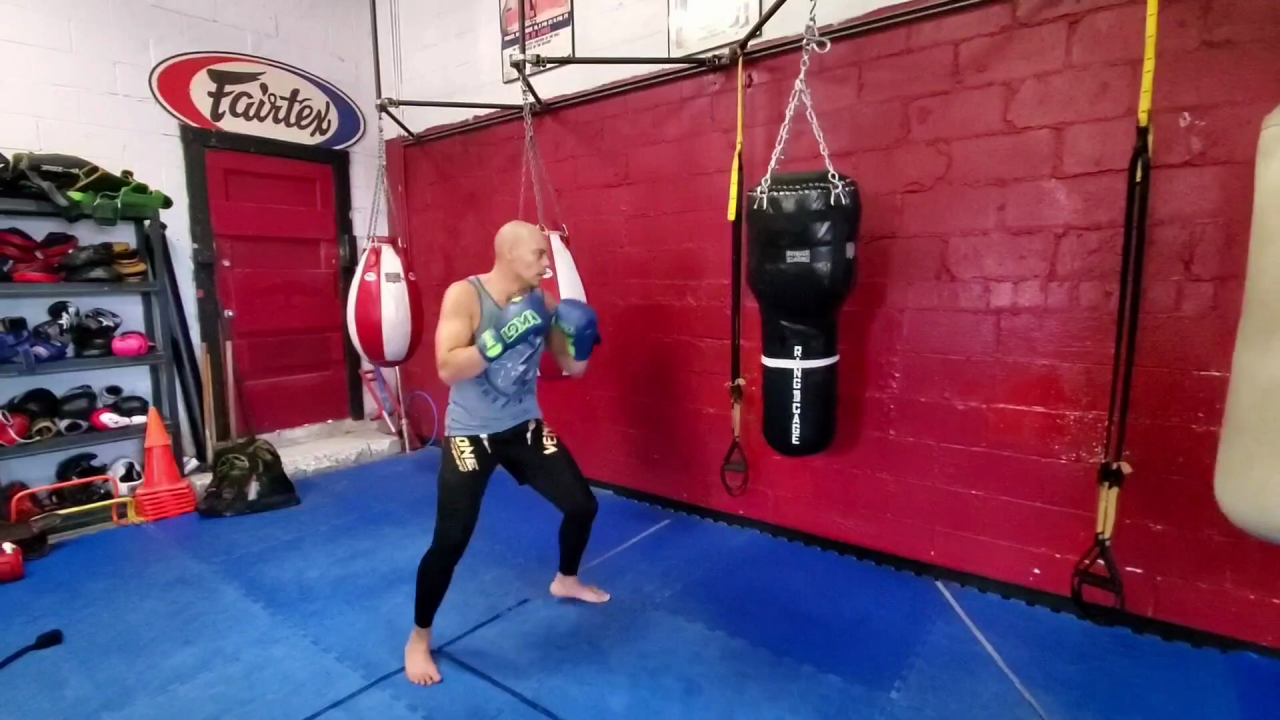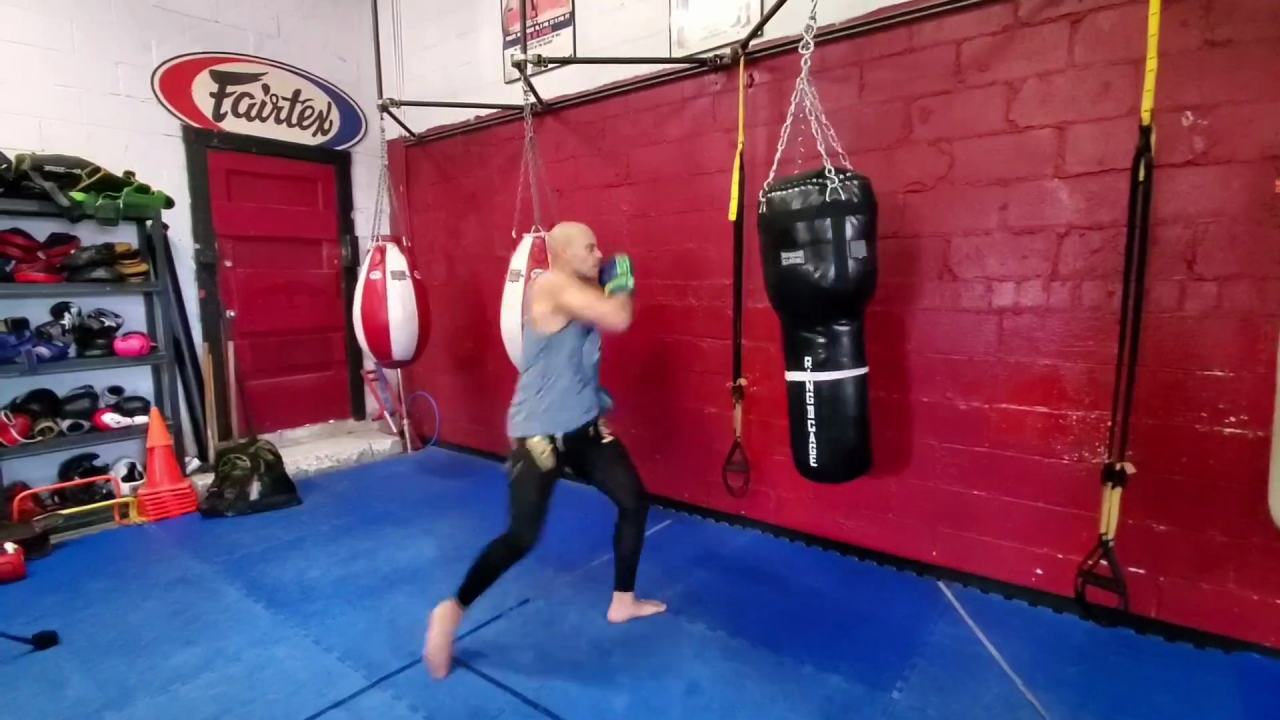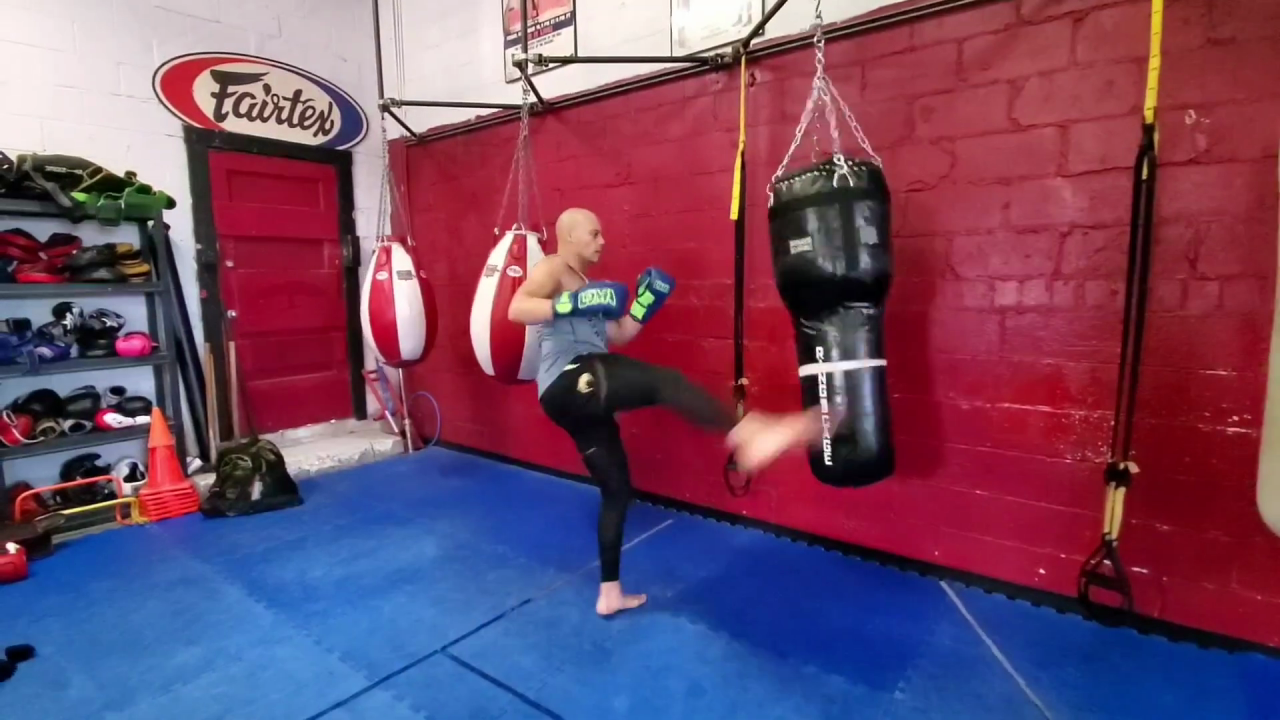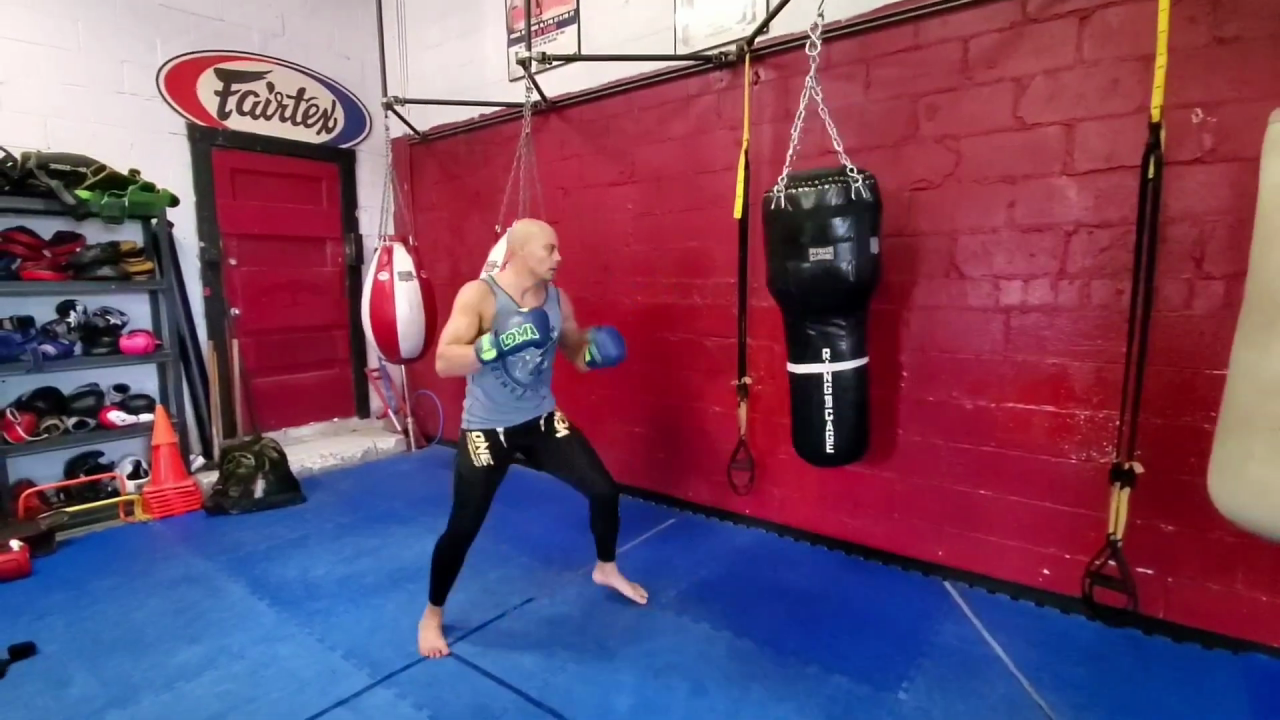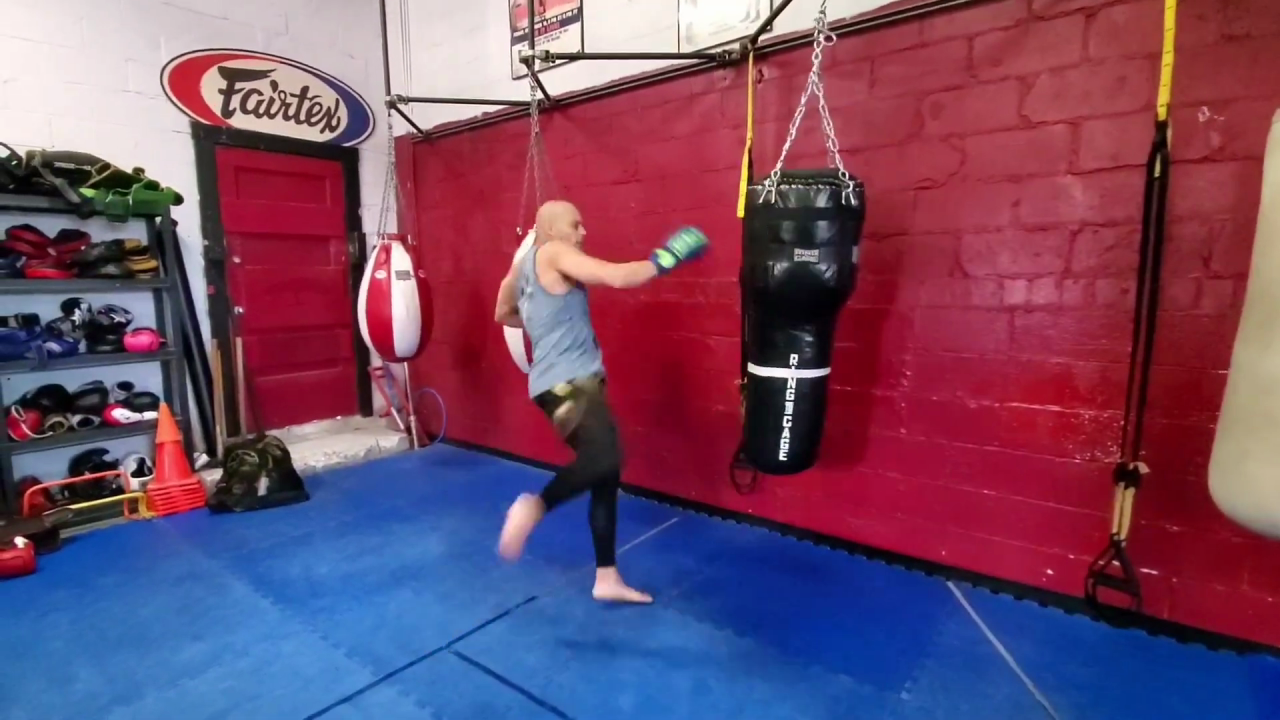
dt=0.5s
person 1, frame 1
left shoulder: (541, 302)
right shoulder: (464, 295)
left elbow: (573, 366)
right elbow: (449, 370)
left wrist: (579, 339)
right wrist: (501, 337)
left hip: (526, 428)
right hip: (472, 435)
left knee: (582, 504)
right knee: (451, 540)
left ankle: (567, 580)
right ankle: (419, 638)
person 1, frame 2
left shoulder: (576, 288)
right shoulder: (552, 285)
right elbow: (615, 318)
left wrist: (590, 388)
right wrist: (620, 283)
left hip: (585, 423)
right hip: (540, 432)
left knee: (635, 500)
right knee: (521, 539)
left ankle: (624, 600)
right ankle: (450, 613)
person 1, frame 3
left shoulder: (581, 278)
right shoulder: (553, 269)
left elbow: (616, 336)
right elbow: (518, 309)
left wrist: (644, 303)
right wrist: (577, 302)
left hip: (577, 397)
right hip: (572, 380)
left knee: (617, 488)
right knee: (662, 380)
left ankle: (611, 592)
right ankle: (746, 436)
person 1, frame 4
left shoulder: (556, 297)
right shoulder: (478, 295)
left elbow: (578, 357)
right elbow: (445, 362)
left wrist: (596, 352)
right wrist: (498, 344)
left hip: (543, 420)
right hip: (486, 429)
left knee: (604, 489)
right knee: (463, 528)
left ankle: (606, 567)
right ankle: (433, 614)
person 1, frame 5
left shoulder: (521, 268)
right shoulder: (554, 253)
left elbow: (502, 315)
right elbow: (619, 278)
right wrist: (672, 253)
left hip: (564, 382)
right hip: (570, 381)
left knee: (605, 477)
right knee: (601, 464)
left ankle: (607, 578)
right ankle: (533, 507)
